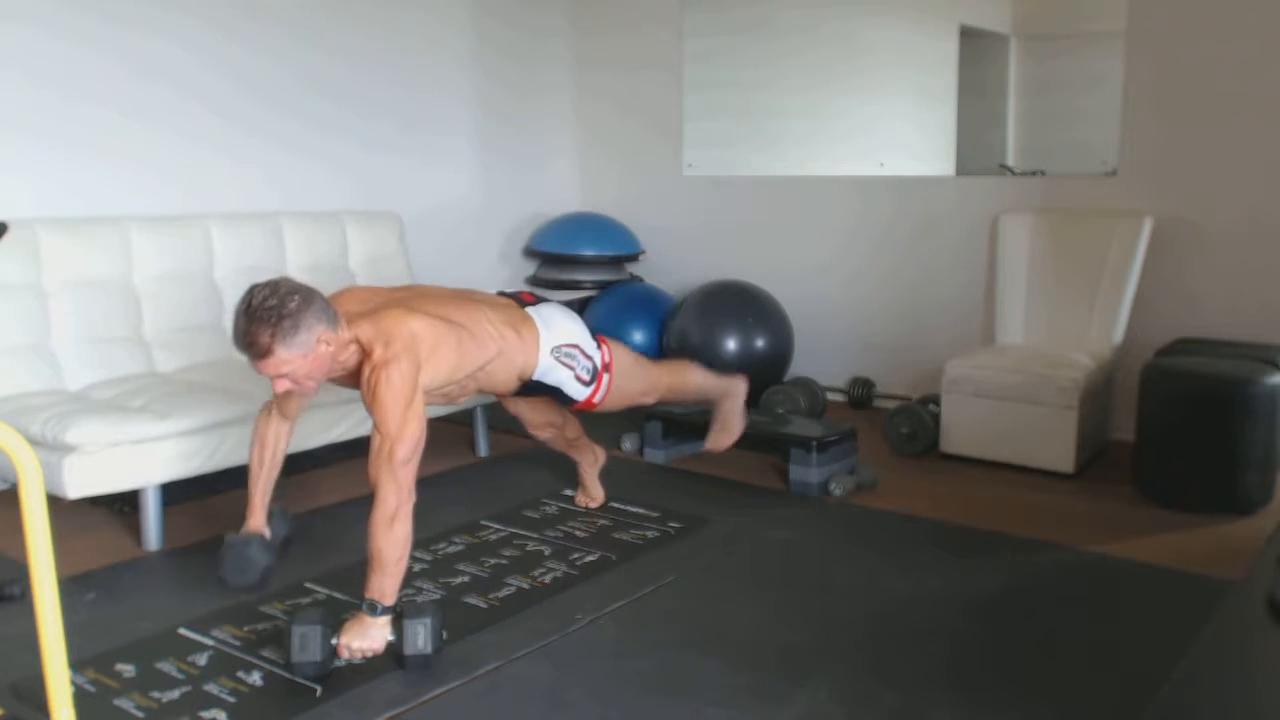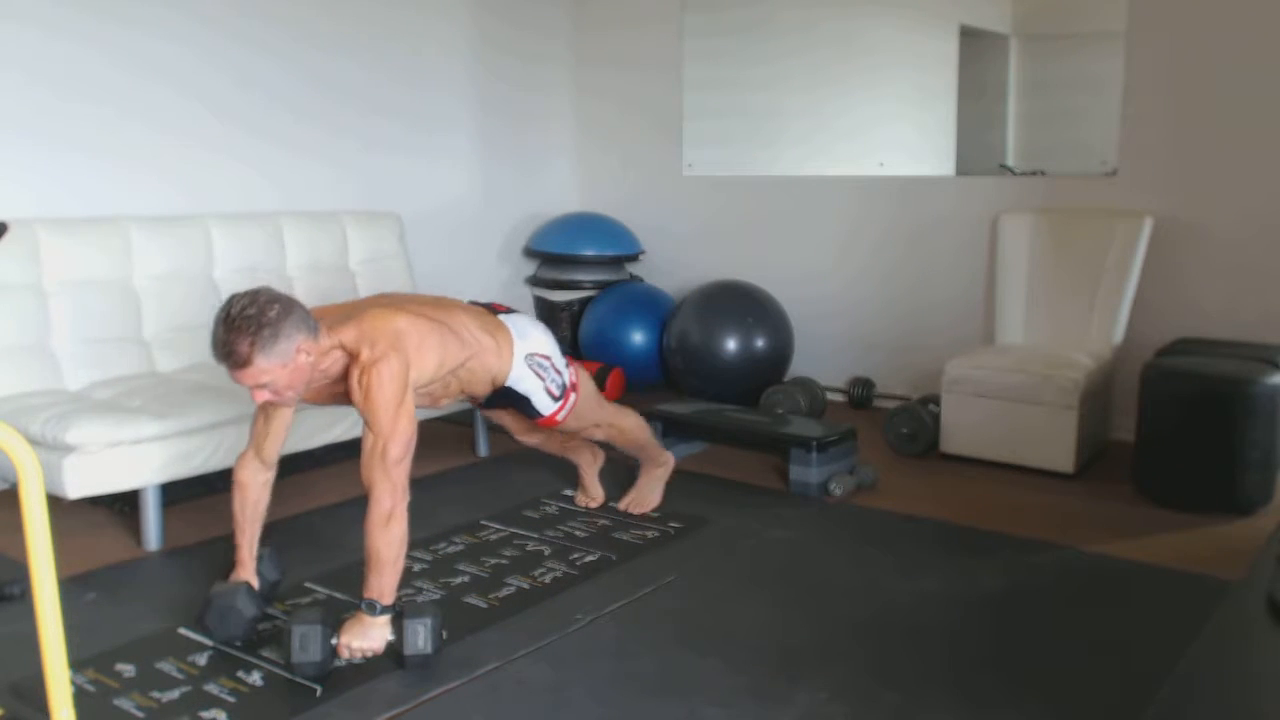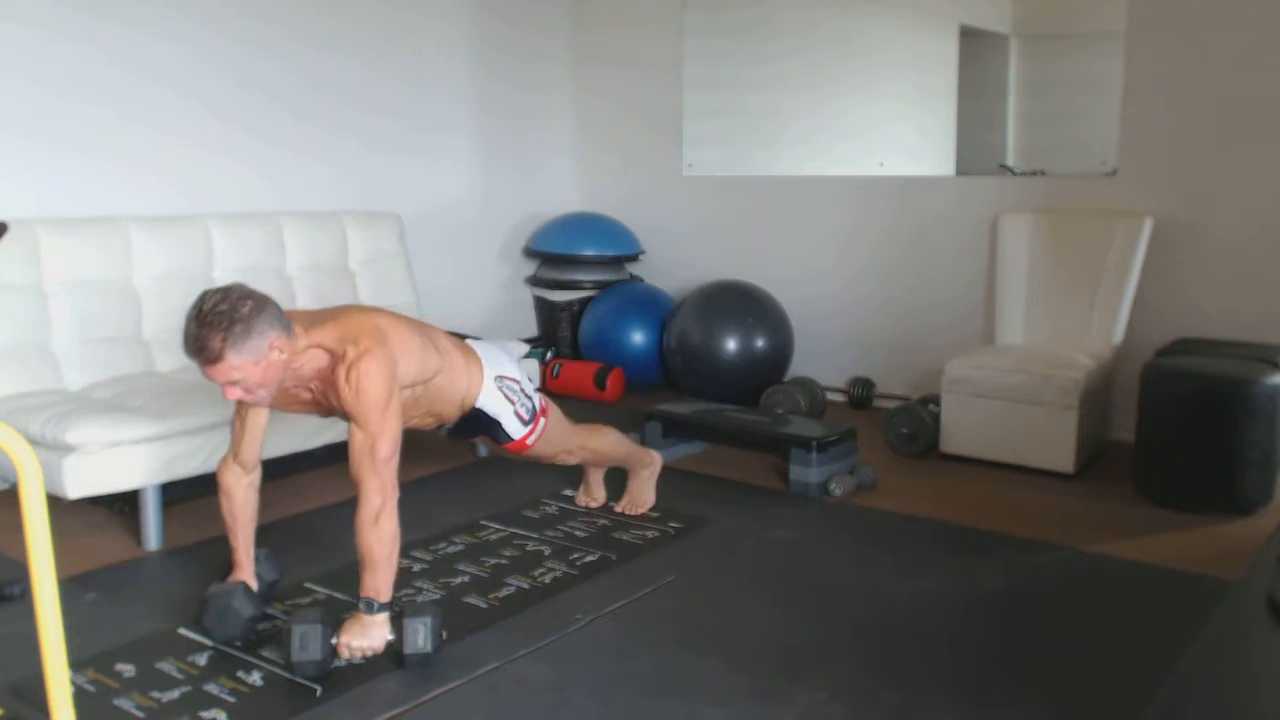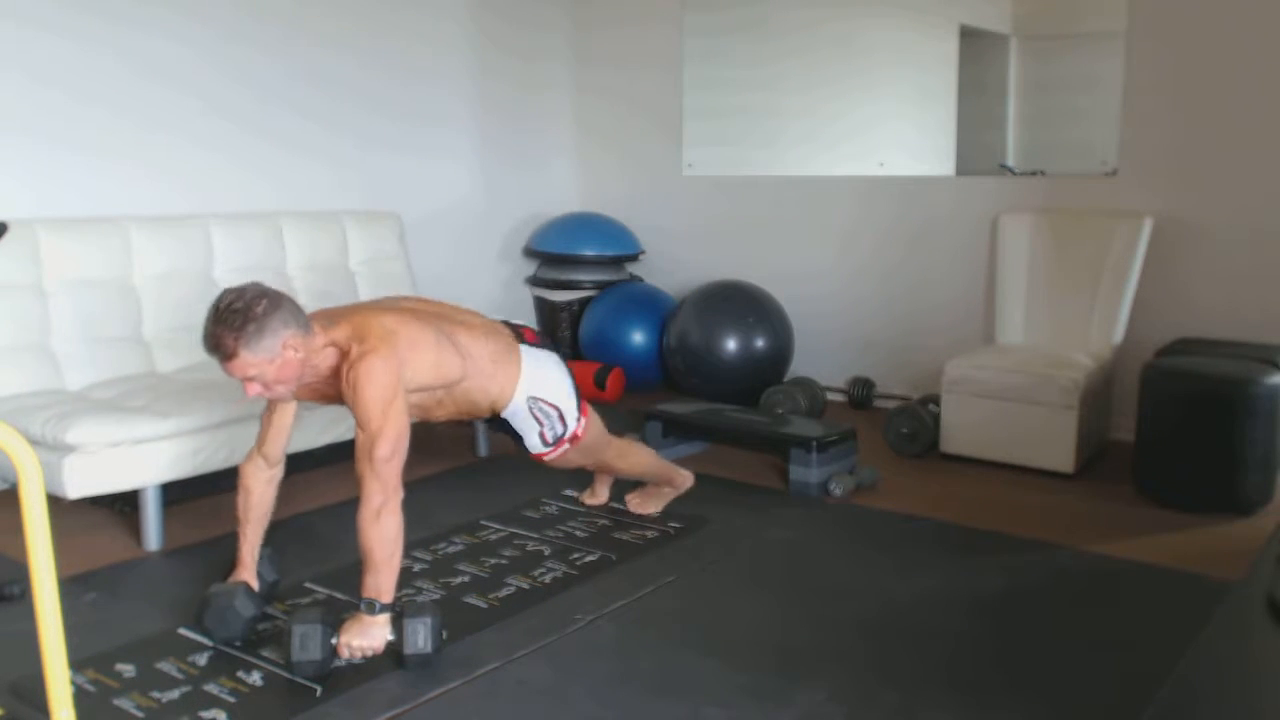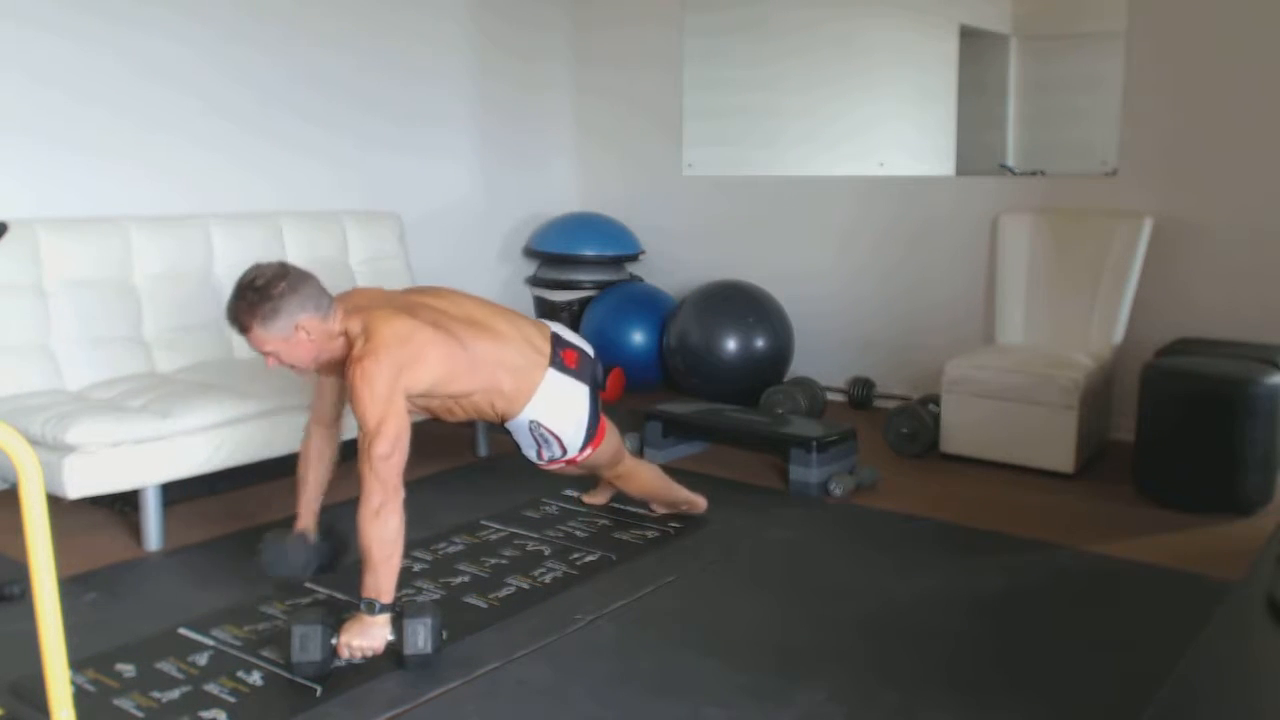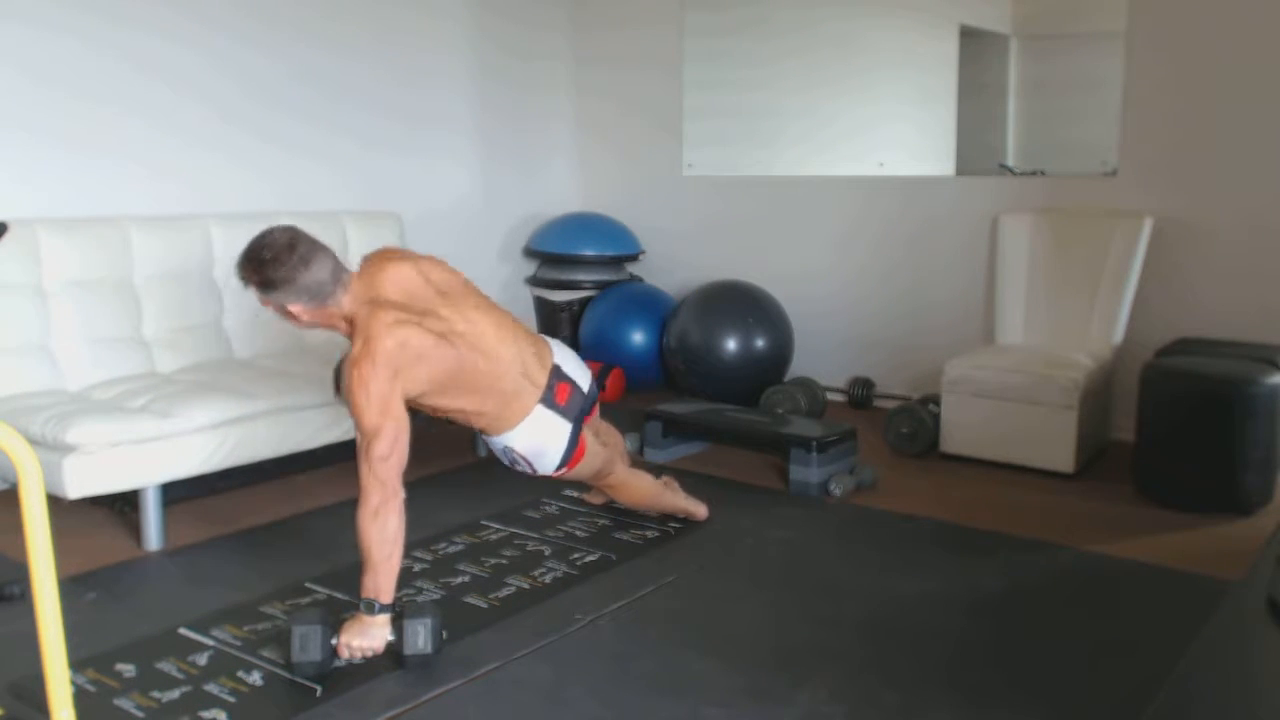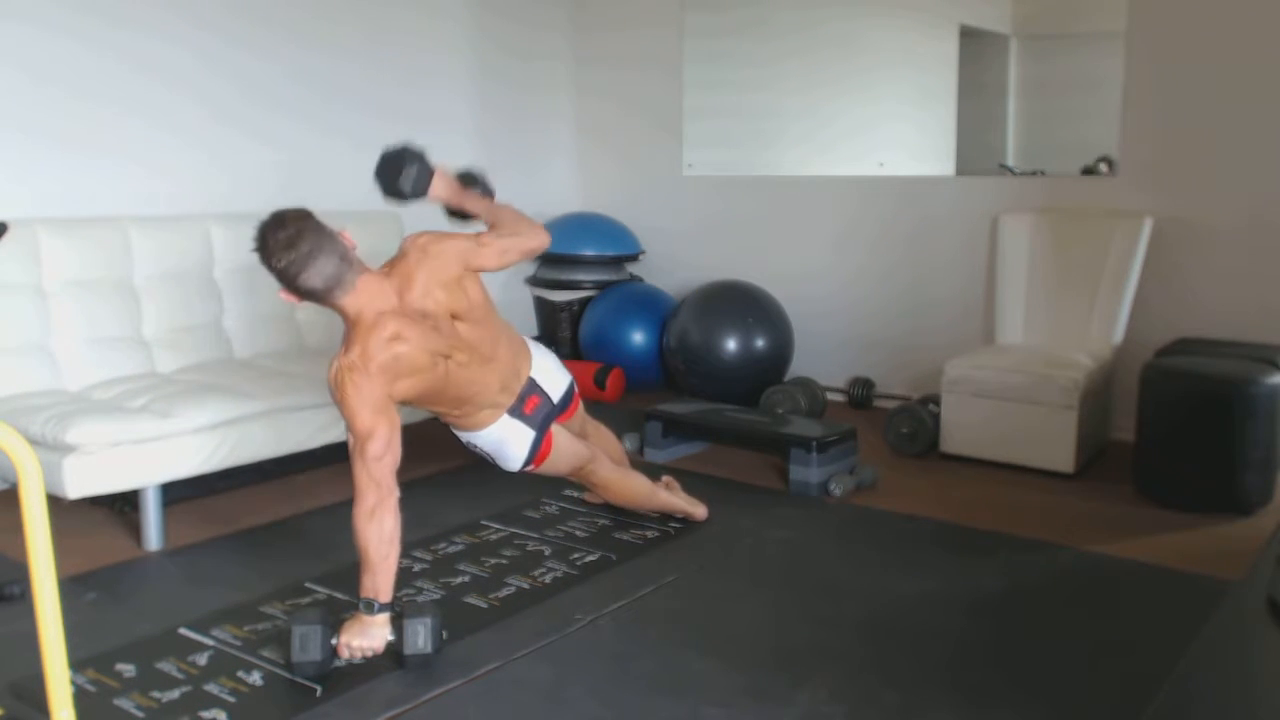
dt=0.3s
person 1, frame 1
left shoulder: (388, 362)
right shoulder: (324, 321)
left elbow: (396, 498)
right elbow: (277, 413)
left wrist: (376, 614)
right wrist: (256, 511)
left hip: (546, 340)
right hip: (501, 323)
left knee: (649, 384)
right knee: (544, 425)
left ankle: (725, 391)
right ankle: (586, 457)
person 1, frame 2
left shoulder: (376, 363)
right shoulder: (289, 353)
left elbow: (389, 498)
right elbow: (256, 464)
left wrist: (375, 614)
right wrist: (245, 567)
left hip: (515, 350)
right hip: (473, 332)
left knee: (596, 420)
right knee: (528, 431)
left ankle: (656, 462)
right ankle: (585, 461)
person 1, frame 3
left shoulder: (361, 362)
right shoulder: (263, 357)
left elbow: (378, 497)
right elbow: (238, 470)
left wrist: (373, 614)
right wrist: (243, 570)
left hip: (483, 382)
right hip: (443, 396)
left knee: (568, 444)
left ankle: (643, 462)
right ankle: (594, 469)
person 1, frame 4
left shoulder: (368, 364)
right shoulder: (299, 350)
left elbow: (382, 497)
right elbow: (263, 462)
left wrist: (375, 613)
right wrist: (245, 566)
left hip: (529, 377)
right hip: (500, 350)
left knee: (600, 449)
left ankle: (674, 479)
right ankle: (602, 475)
person 1, frame 5
left shoulder: (372, 362)
right shoulder: (335, 323)
left elbow: (382, 497)
right elbow: (322, 426)
left wrist: (375, 614)
right wrist: (305, 522)
left hip: (552, 400)
right hip: (552, 347)
left knee: (612, 463)
right knee: (597, 444)
left ankle: (685, 501)
right ankle: (609, 477)
person 1, frame 6
left shoulder: (369, 365)
right shoulder: (389, 264)
left elbow: (383, 495)
left wrist: (375, 614)
left hip: (530, 431)
right hip: (559, 366)
left knee: (602, 471)
right knee: (594, 434)
left ankle: (684, 507)
right ankle: (621, 479)
person 1, frame 7
left shoulder: (358, 372)
right shoulder: (430, 254)
left elbow: (378, 497)
right elbow: (534, 237)
left wrist: (374, 615)
right wrist: (458, 194)
left hip: (503, 429)
right hip: (537, 370)
left knee: (591, 468)
right knee: (586, 429)
left ankle: (683, 506)
right ankle: (630, 481)
